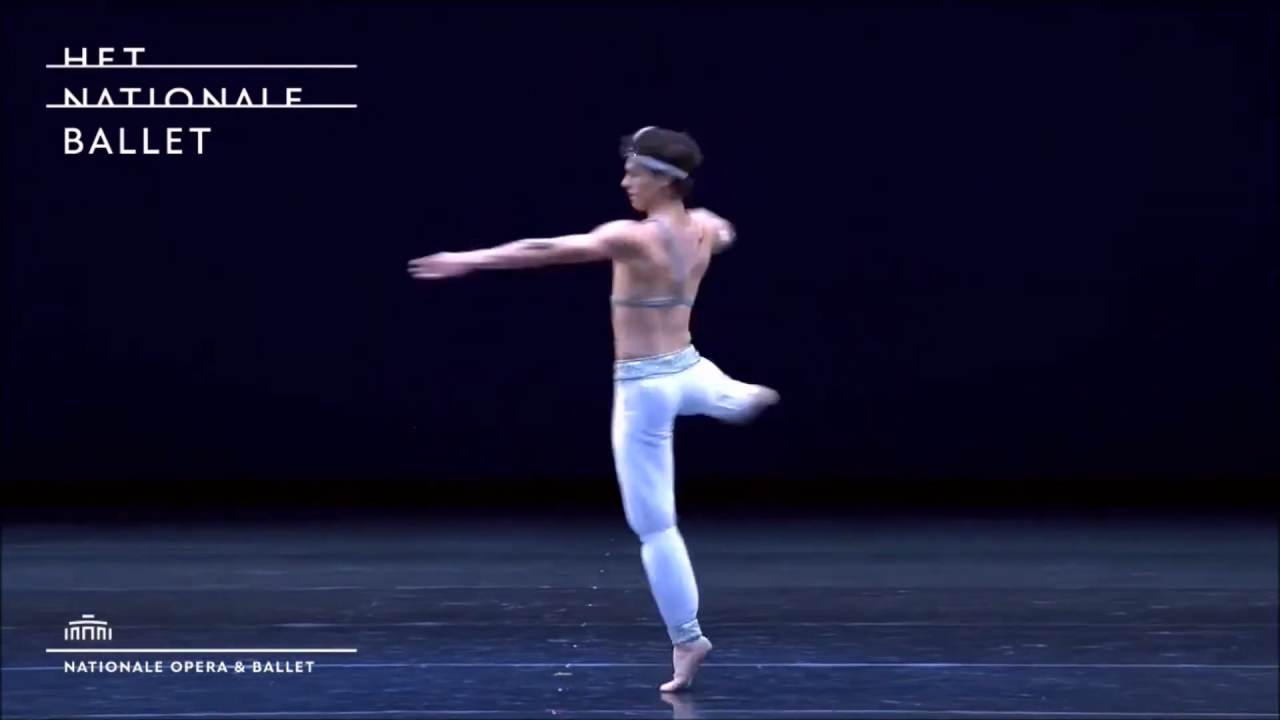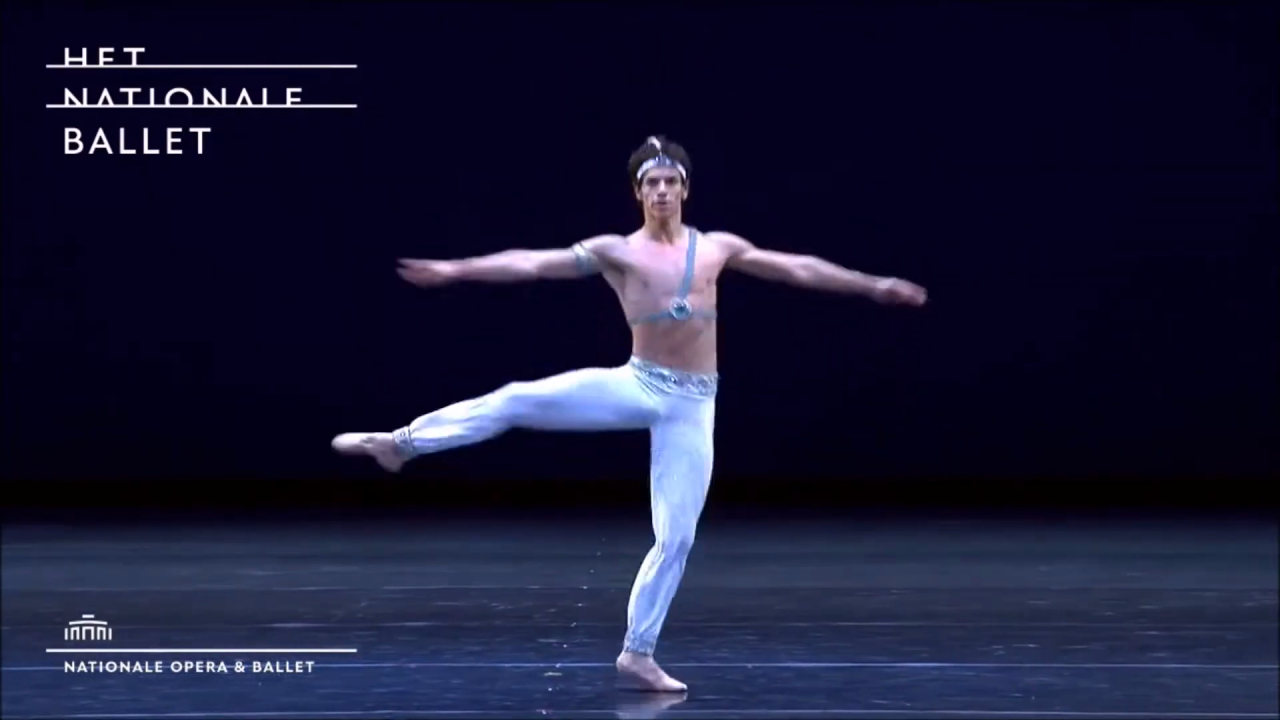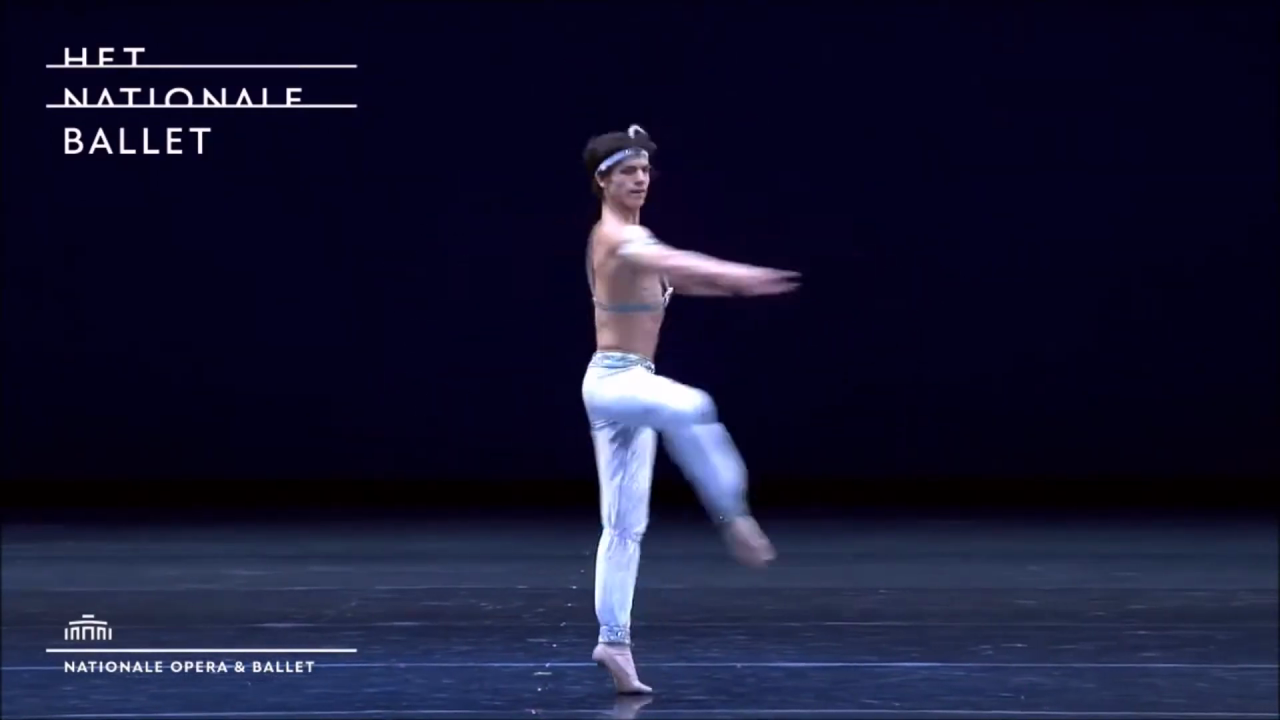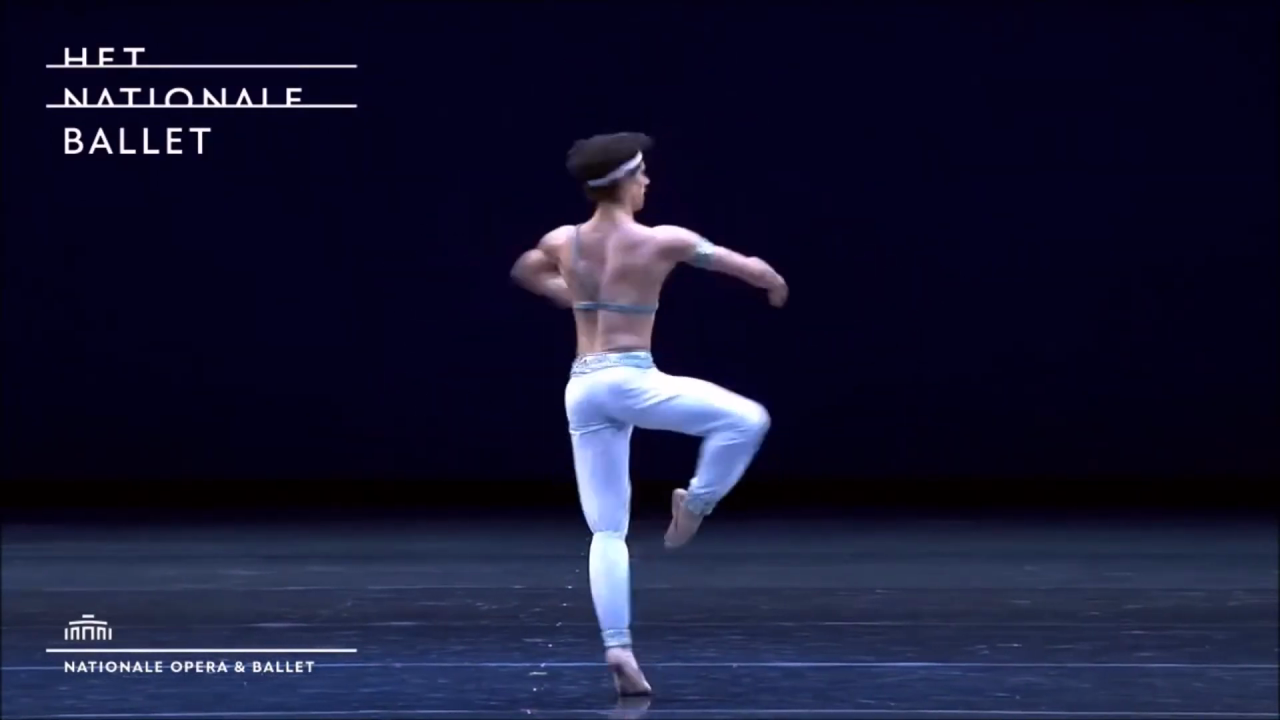
dt=0.4s
person 1, frame 1
left shoulder: (633, 236)
right shoulder: (706, 227)
left elbow: (552, 251)
left wrist: (465, 260)
left hip: (644, 389)
right hip: (688, 371)
left knee: (654, 526)
left ankle: (686, 642)
right ankle: (740, 396)
person 1, frame 2
left shoulder: (718, 247)
right shoulder: (615, 249)
left elbow: (797, 269)
right elbow: (536, 263)
left wrist: (876, 285)
right wrist: (452, 269)
left hip: (691, 407)
right hip: (637, 386)
left knee: (676, 541)
right knee: (520, 399)
left ankle: (638, 654)
right ankle: (398, 442)
person 1, frame 3
left shoulder: (625, 234)
right shoulder: (619, 236)
left elbow: (668, 273)
right elbow: (667, 262)
left wrist: (730, 279)
right wrist: (739, 275)
left hip: (614, 384)
right hip: (618, 384)
left knee: (623, 529)
left ankle: (614, 643)
right ankle: (732, 517)
person 1, frame 4
left shoulder: (560, 240)
right shoulder: (663, 240)
left elbow: (530, 273)
right elbow: (752, 269)
right wrist: (774, 281)
left hip: (584, 391)
right hip: (631, 383)
left knee: (607, 532)
right knee: (748, 421)
left ankle: (618, 647)
right ankle: (693, 504)
